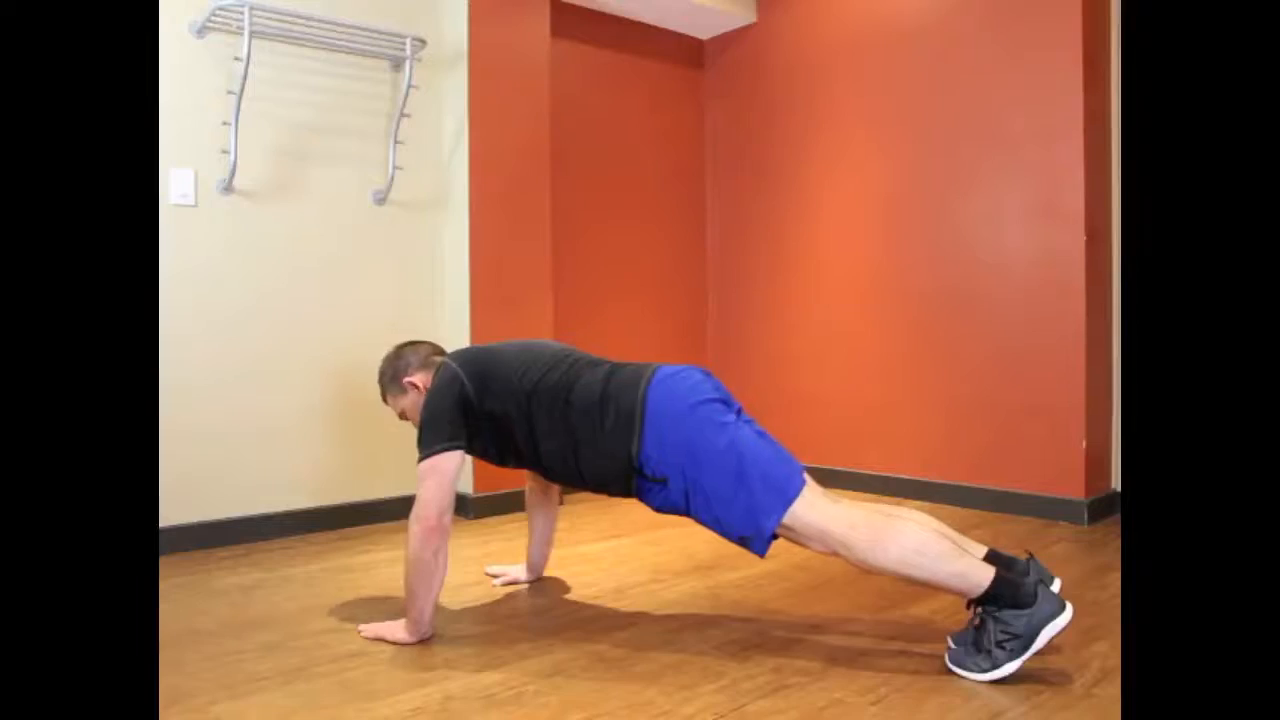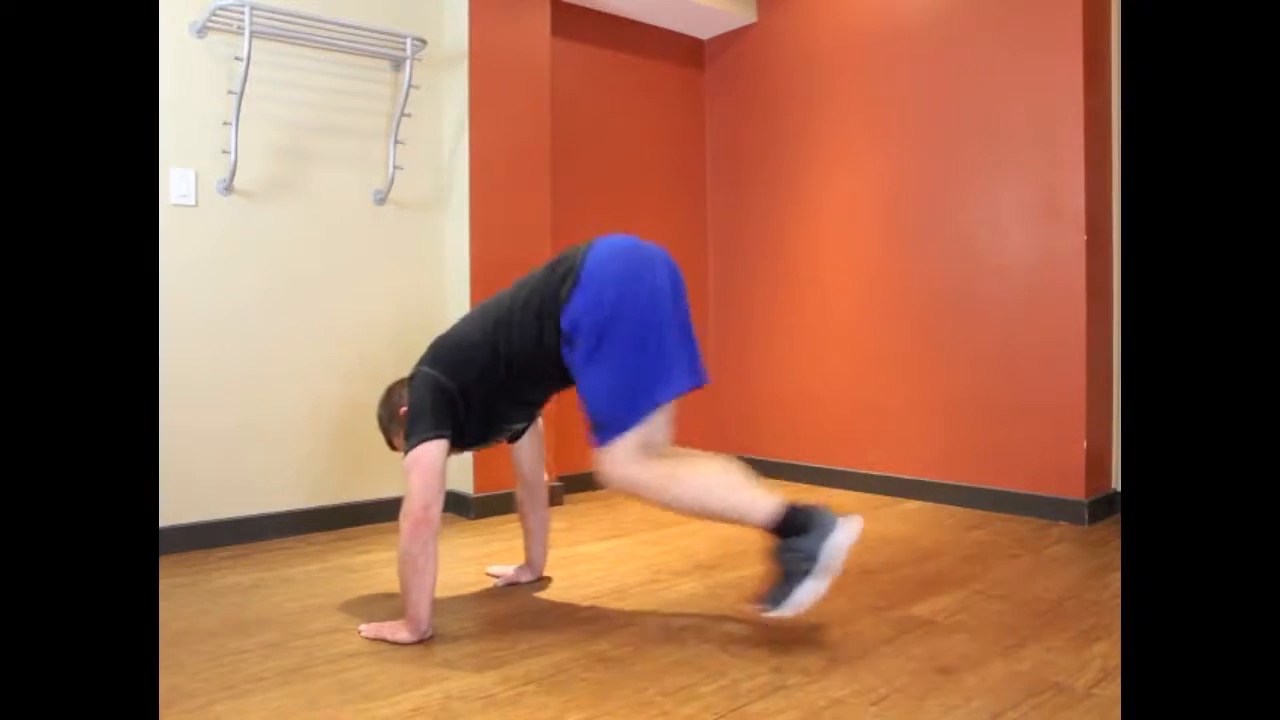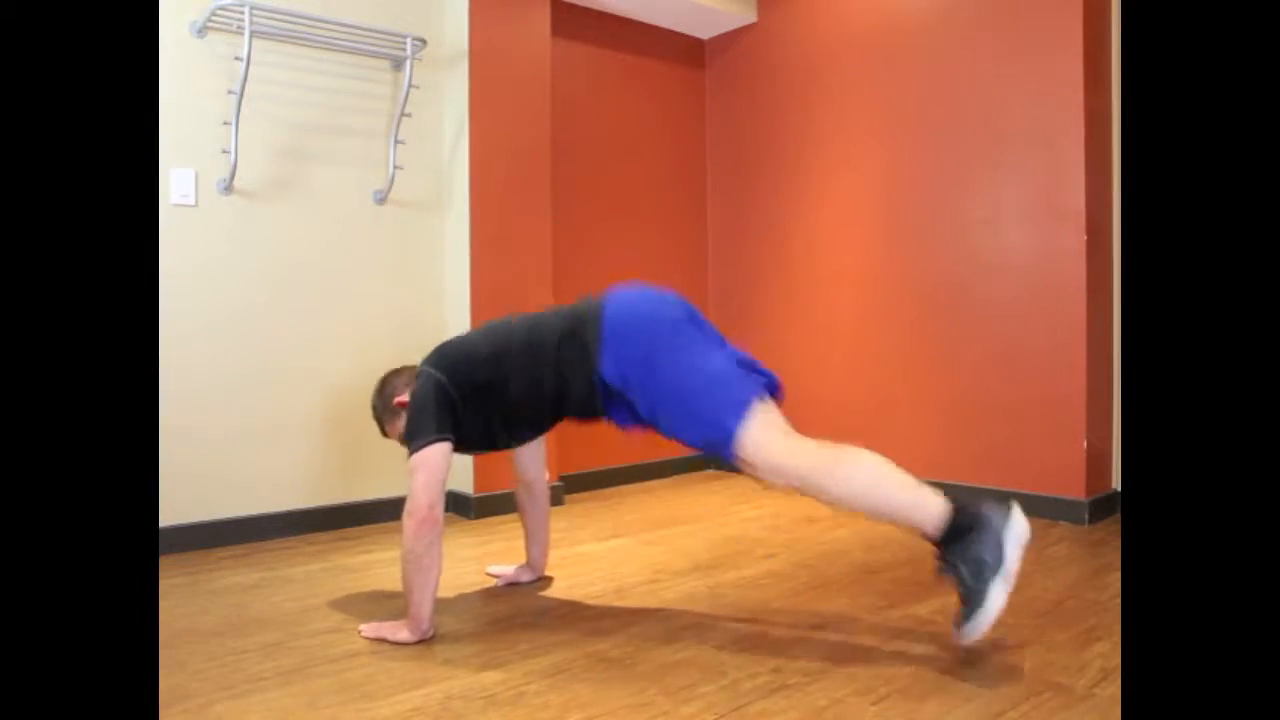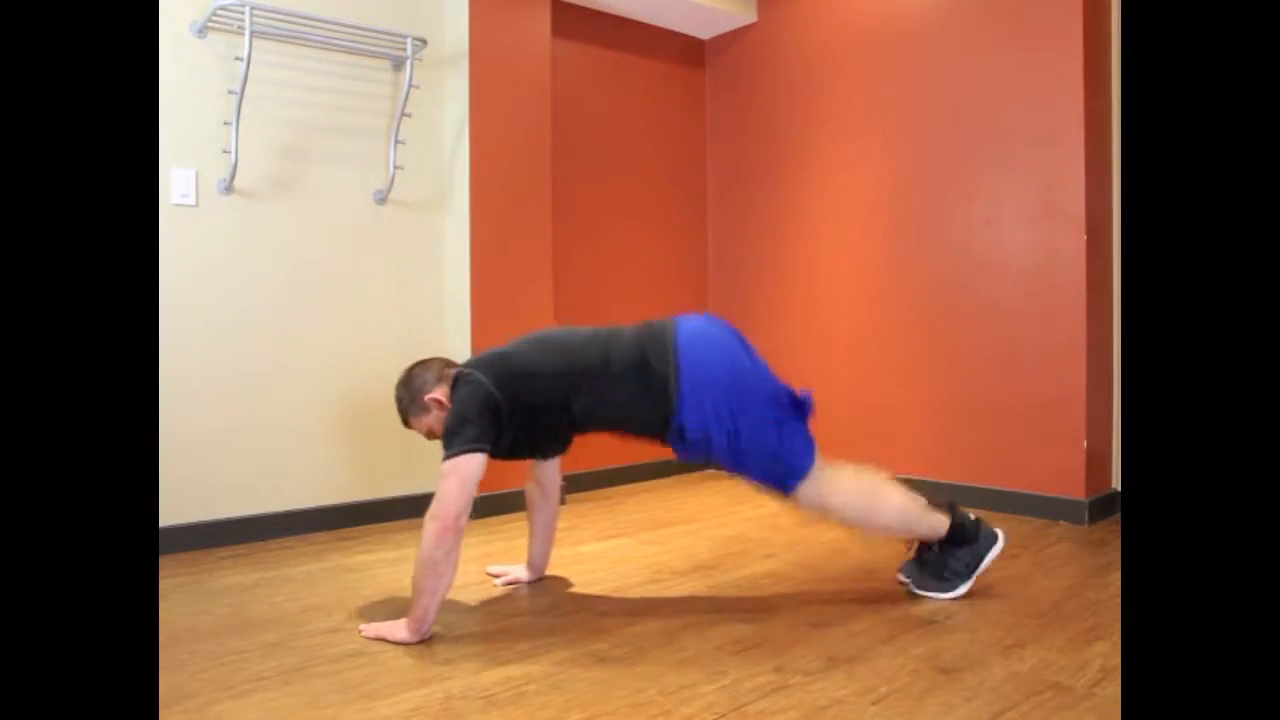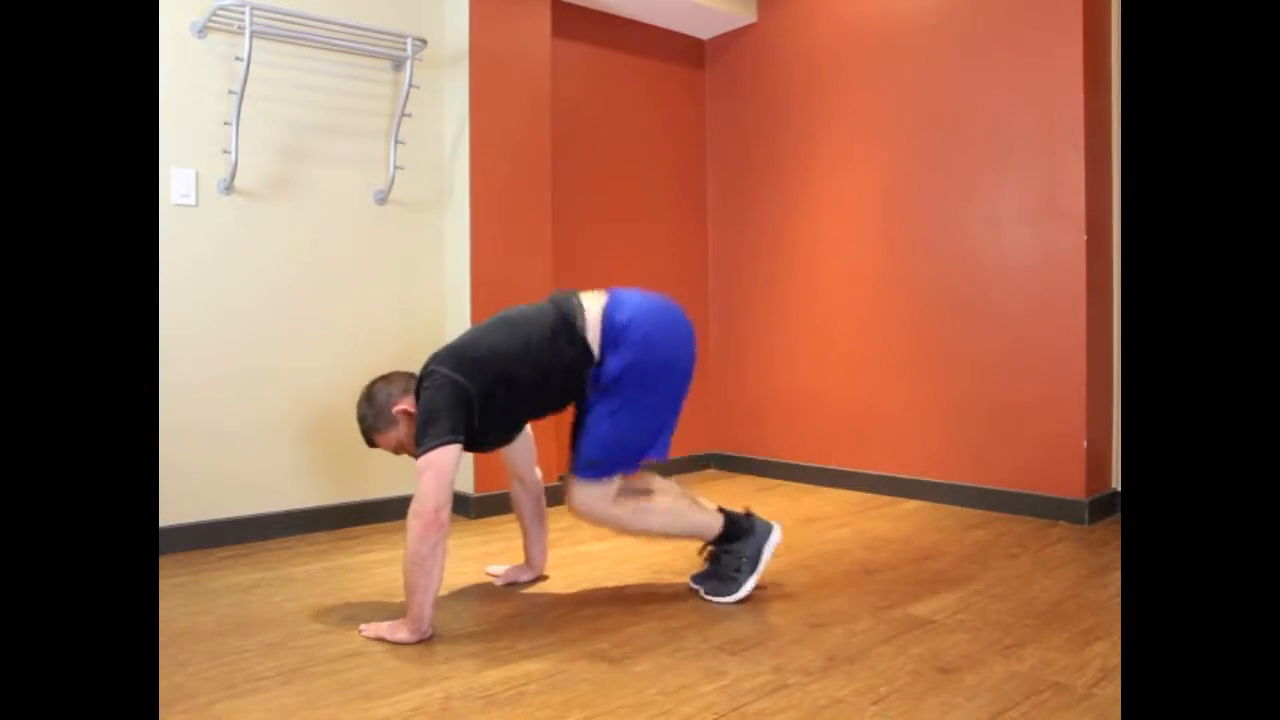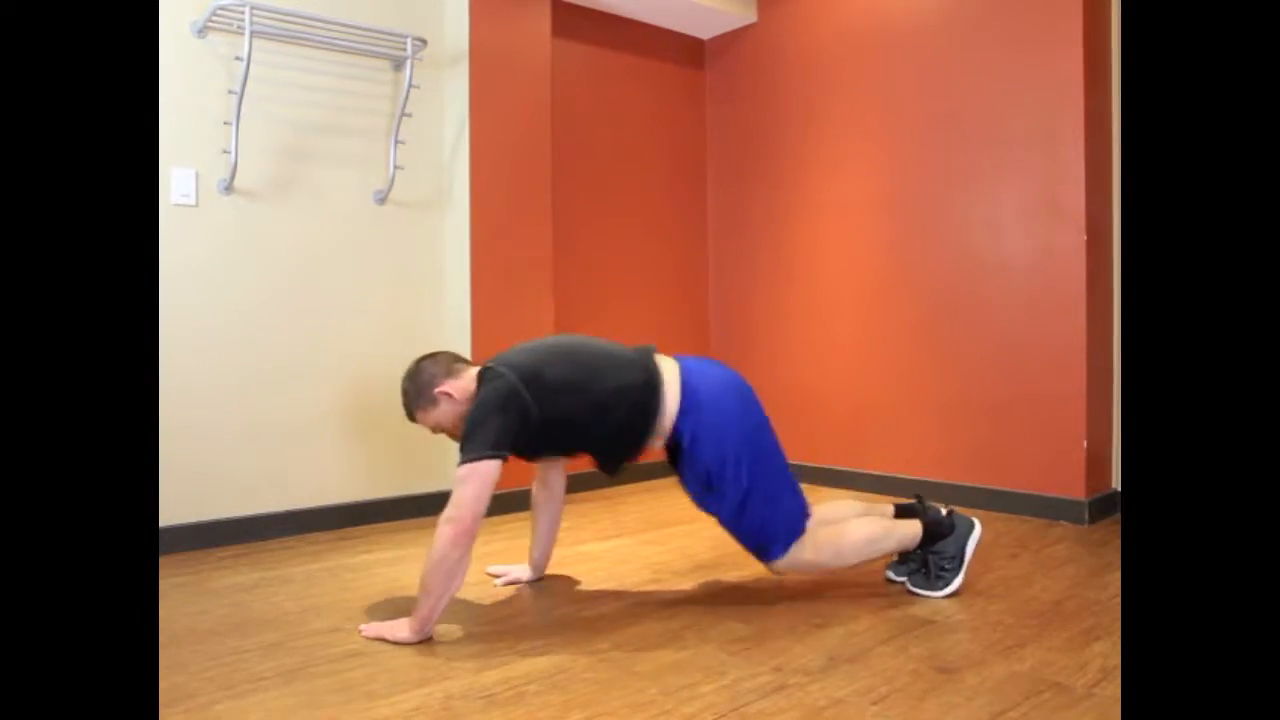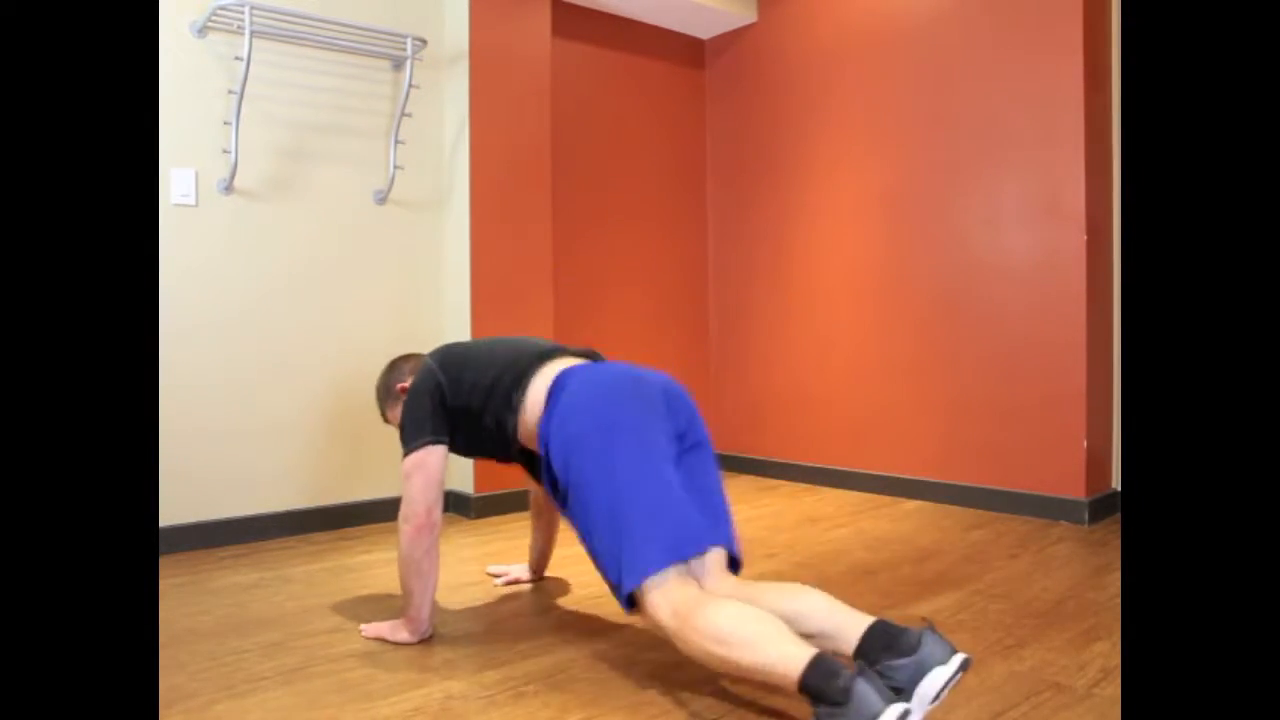
dt=0.7s
person 1, frame 1
left shoulder: (448, 390)
right shoulder: (498, 378)
left elbow: (430, 519)
right elbow: (545, 464)
left wrist: (415, 622)
right wrist: (533, 567)
left hip: (665, 431)
right hip: (676, 403)
left knee: (819, 523)
right knee: (820, 514)
left ankle: (1015, 597)
right ankle: (1009, 569)
person 1, frame 2
left shoulder: (436, 390)
right shoulder: (498, 386)
left elbow: (421, 508)
right elbow: (530, 471)
left wrist: (416, 623)
right wrist: (533, 564)
left hip: (613, 286)
right hip: (641, 276)
left knee: (625, 466)
right knee: (646, 454)
left ankle: (802, 527)
right ankle: (796, 525)
person 1, frame 3
left shoulder: (433, 391)
right shoulder: (476, 391)
left elbow: (423, 512)
right elbow: (532, 475)
left wrist: (416, 622)
right wrist: (533, 564)
left hip: (633, 339)
right hip: (646, 329)
left knee: (775, 454)
right knee: (774, 448)
left ankle: (969, 531)
right ankle: (970, 528)
person 1, frame 4
left shoulder: (473, 396)
right shoulder: (509, 379)
left elbow: (446, 519)
right elbow: (544, 472)
left wrist: (417, 624)
right wrist: (535, 565)
left hip: (700, 384)
right hip: (698, 348)
left knee: (812, 490)
right knee: (806, 481)
left ankle: (961, 533)
right ankle: (943, 519)
person 1, frame 5
left shoulder: (442, 395)
right shoulder: (470, 390)
left elbow: (430, 515)
right elbow: (525, 474)
left wrist: (414, 624)
right wrist: (533, 563)
left hip: (638, 335)
right hip: (636, 330)
left knee: (589, 500)
right knee: (604, 484)
left ankle: (737, 533)
right ankle: (732, 531)
person 1, frame 6
left shoulder: (494, 402)
right shoulder: (516, 388)
left elbow: (462, 521)
right elbow: (551, 469)
left wrist: (420, 623)
right wrist: (536, 566)
left hip: (710, 418)
right hip: (700, 402)
left knee: (793, 550)
right knee: (793, 527)
left ankle: (940, 528)
right ankle: (911, 518)
person 1, frame 7
left shoulder: (429, 389)
right shoulder: (479, 379)
left elbow: (420, 517)
right elbow: (548, 476)
left wrist: (414, 622)
right wrist: (536, 568)
left hip: (595, 412)
right hip: (656, 400)
left knee: (680, 609)
right knee: (715, 593)
right ankle: (895, 649)
